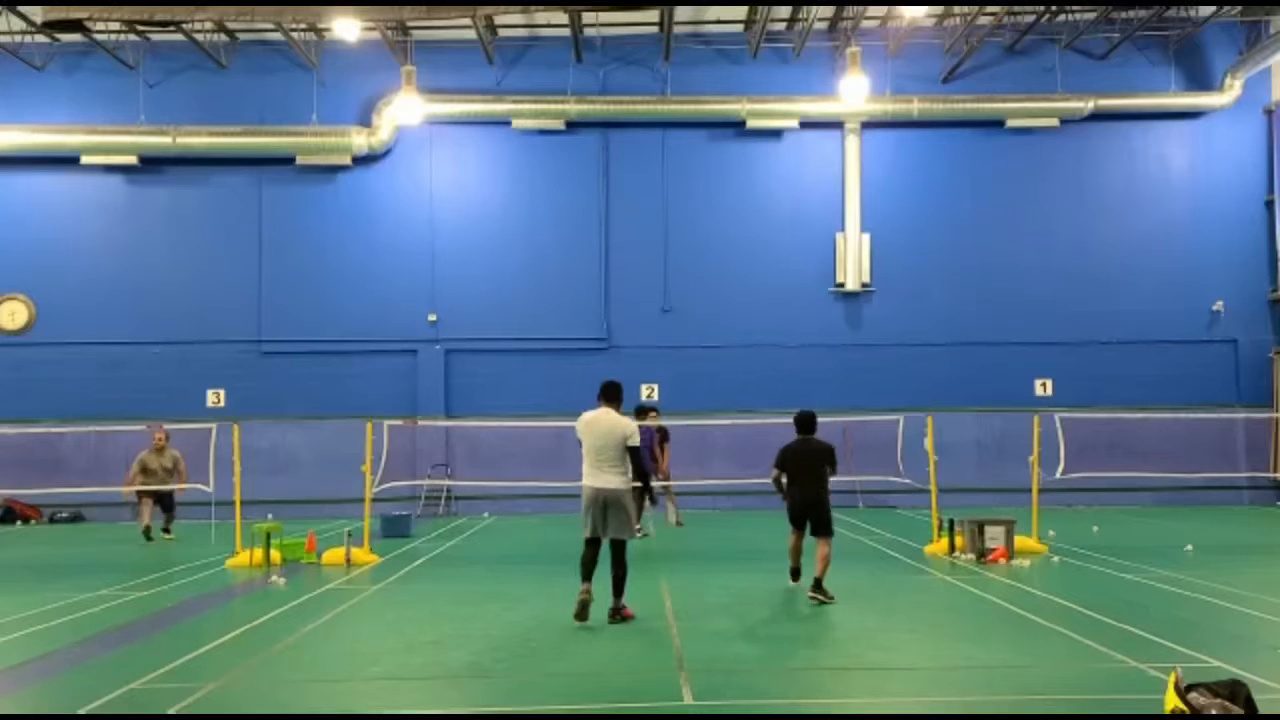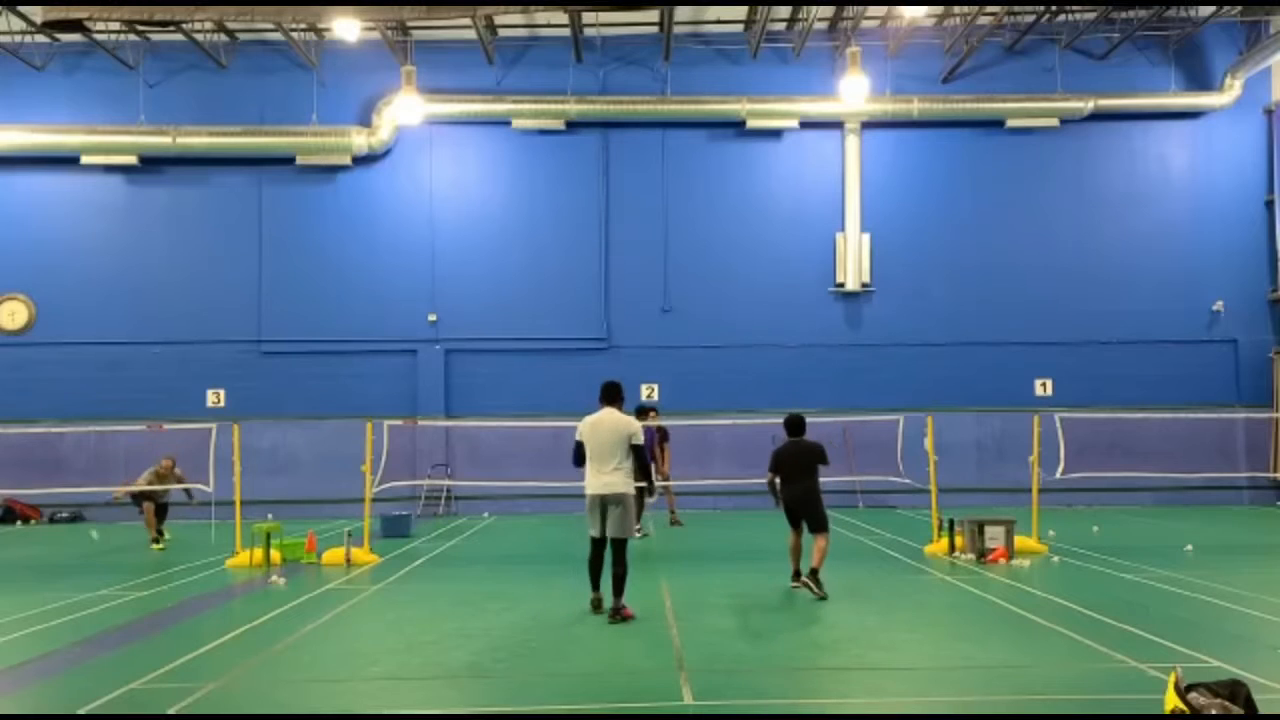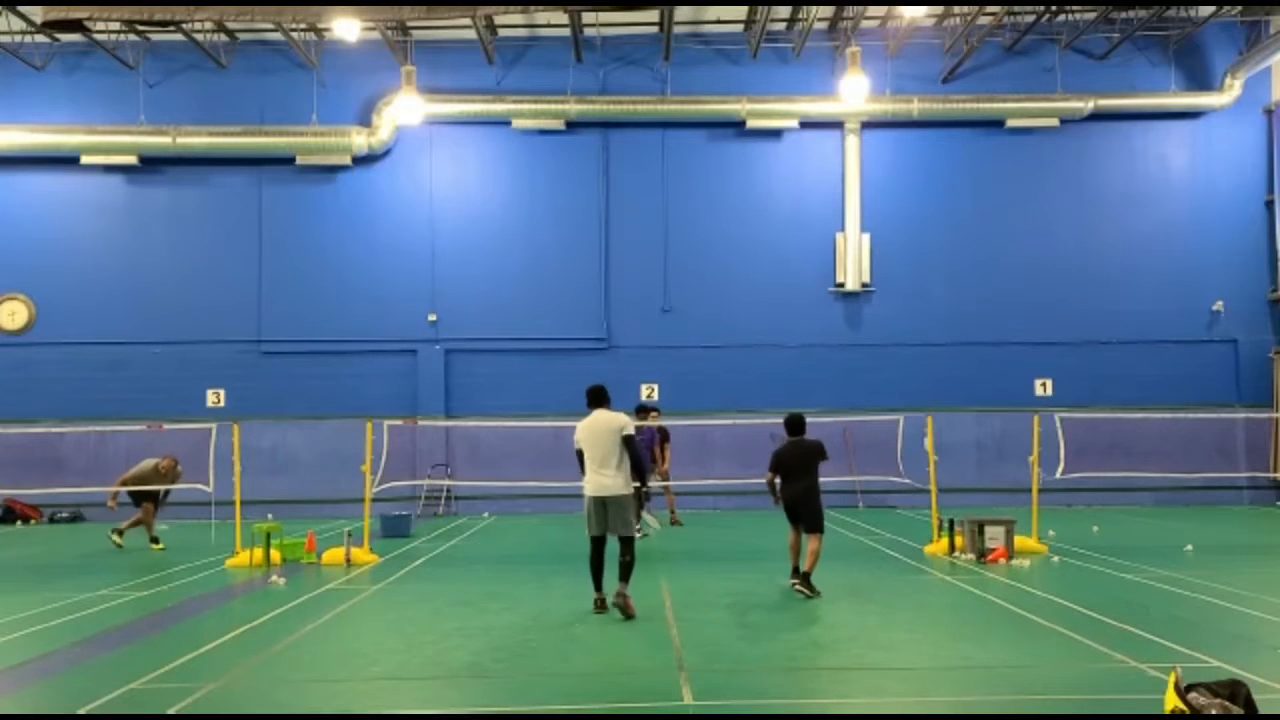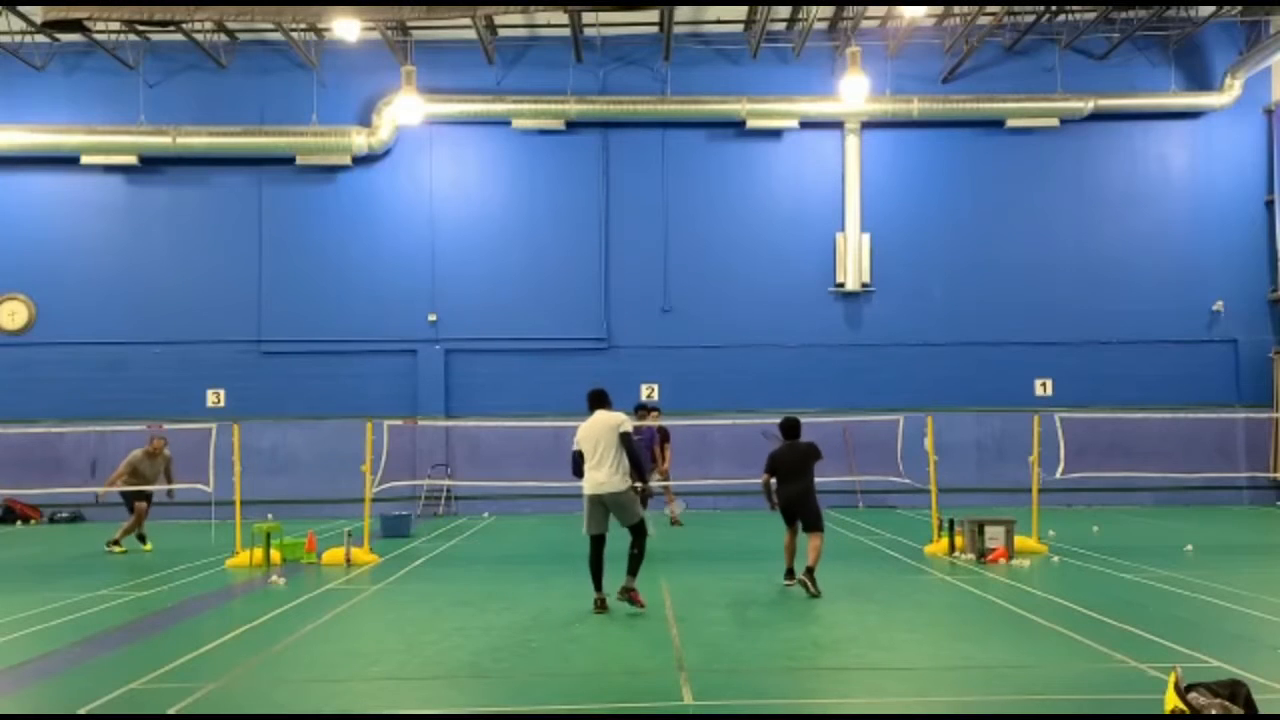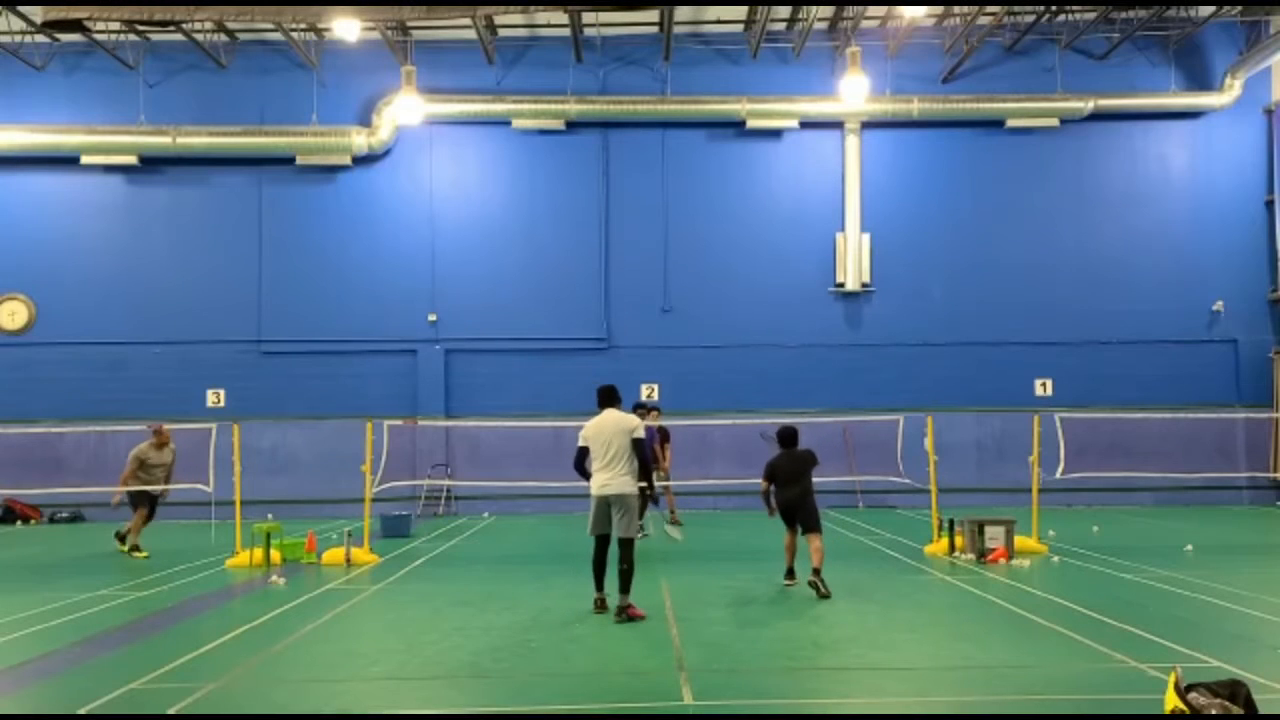
dt=0.3s
person 1, frame 1
left shoulder: (583, 421)
right shoulder: (627, 425)
right elbow: (638, 465)
right wrist: (648, 491)
left hip: (591, 488)
right hip: (619, 490)
left knee: (591, 543)
right knee: (618, 549)
left ankle: (585, 589)
right ankle: (617, 607)
person 1, frame 2
left shoulder: (585, 423)
right shoulder: (631, 424)
left elbow: (577, 459)
right elbow: (642, 461)
right wrist: (650, 482)
left hip: (594, 490)
right hip: (621, 490)
left knee: (597, 545)
right knee: (618, 549)
left ankle: (596, 598)
right ankle: (617, 606)
person 1, frame 3
left shoulder: (581, 428)
right shoulder: (621, 420)
right elbow: (634, 455)
right wrist: (643, 484)
left hip: (592, 491)
right hip: (619, 490)
left knee: (597, 544)
right knee: (626, 542)
left ankle: (599, 598)
right ankle: (621, 592)
person 1, frame 4
left shoulder: (582, 429)
right shoulder: (620, 418)
left elbow: (576, 469)
right elbow: (632, 452)
right wrist: (643, 480)
left hip: (591, 490)
right hip: (618, 487)
left knee: (596, 544)
right knee: (639, 532)
left ankle: (599, 598)
right ankle: (628, 587)
person 1, frame 5
left shoulder: (589, 427)
right shoulder: (632, 421)
left elbow: (578, 464)
right elbow: (643, 457)
right wrist: (650, 486)
left hip: (598, 490)
right hip: (625, 489)
left knee: (601, 544)
right knee: (626, 547)
left ankle: (599, 598)
right ankle: (623, 605)
person 2, frame 1
left shoulder: (786, 450)
right shoulder: (826, 448)
left elbow: (775, 476)
right elbow: (832, 471)
left wrist: (784, 493)
left hip: (795, 501)
right hip: (819, 500)
left knee: (797, 534)
right knee: (824, 542)
left ankle: (794, 572)
right ankle: (817, 586)
person 2, frame 2
left shoulder: (779, 452)
right shoulder: (815, 448)
left elbow: (770, 480)
right elbow: (825, 462)
left wrist: (776, 496)
left hip: (789, 499)
right hip: (810, 498)
left knee: (796, 532)
right knee: (821, 537)
left ankle: (796, 575)
right ankle: (813, 575)
person 2, frame 3
left shoulder: (779, 452)
right shoulder: (816, 446)
left elbow: (769, 479)
right elbow: (824, 458)
left wrist: (775, 495)
left hip: (788, 498)
right hip: (809, 497)
left knee: (795, 530)
right knee: (815, 538)
left ankle: (795, 573)
right ankle: (805, 579)
person 2, frame 4
left shoulder: (775, 455)
right shoulder: (810, 448)
left elbow: (765, 481)
right elbow: (818, 458)
left wrist: (770, 500)
left hip: (785, 499)
right hip: (806, 497)
left knee: (792, 531)
right knee: (816, 536)
left ankle: (789, 573)
right ankle: (808, 573)
person 2, frame 5
left shoulder: (773, 463)
right shoulder: (807, 455)
left elbow: (764, 488)
left wrist: (769, 506)
left hip: (783, 503)
right hip: (804, 500)
left knee: (791, 531)
right knee: (815, 538)
left ankle: (789, 573)
right ankle: (816, 574)
